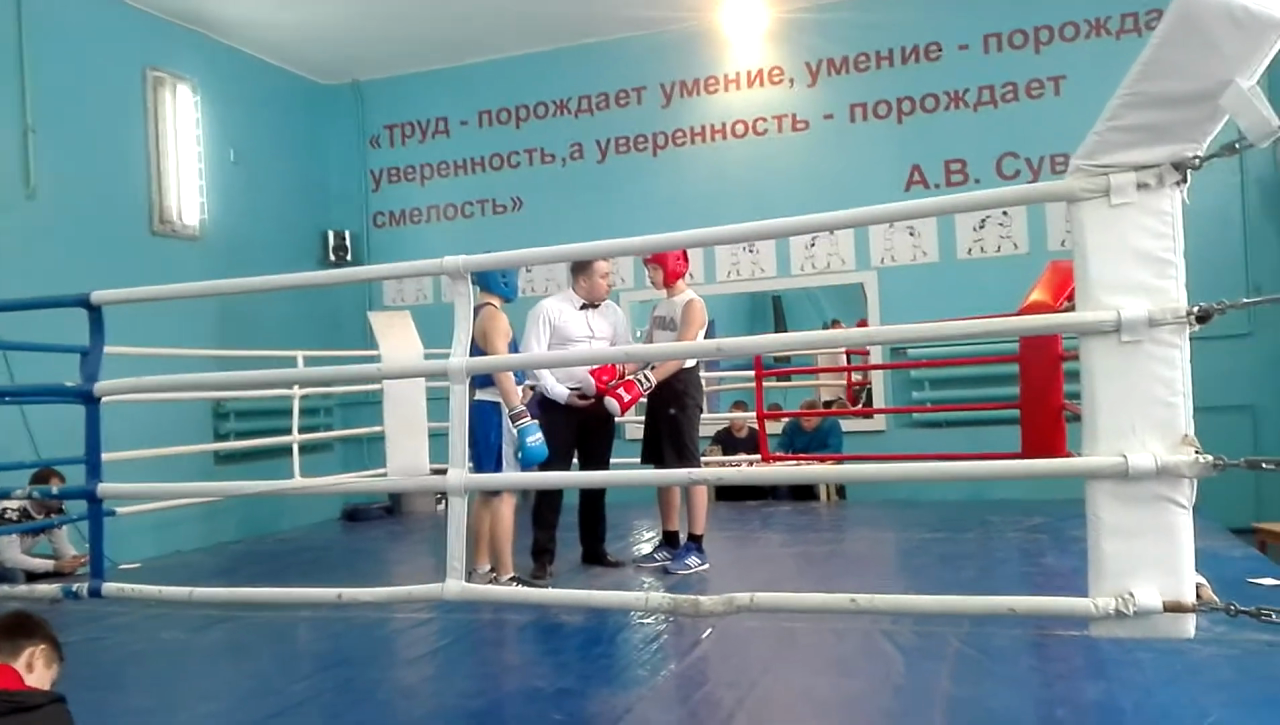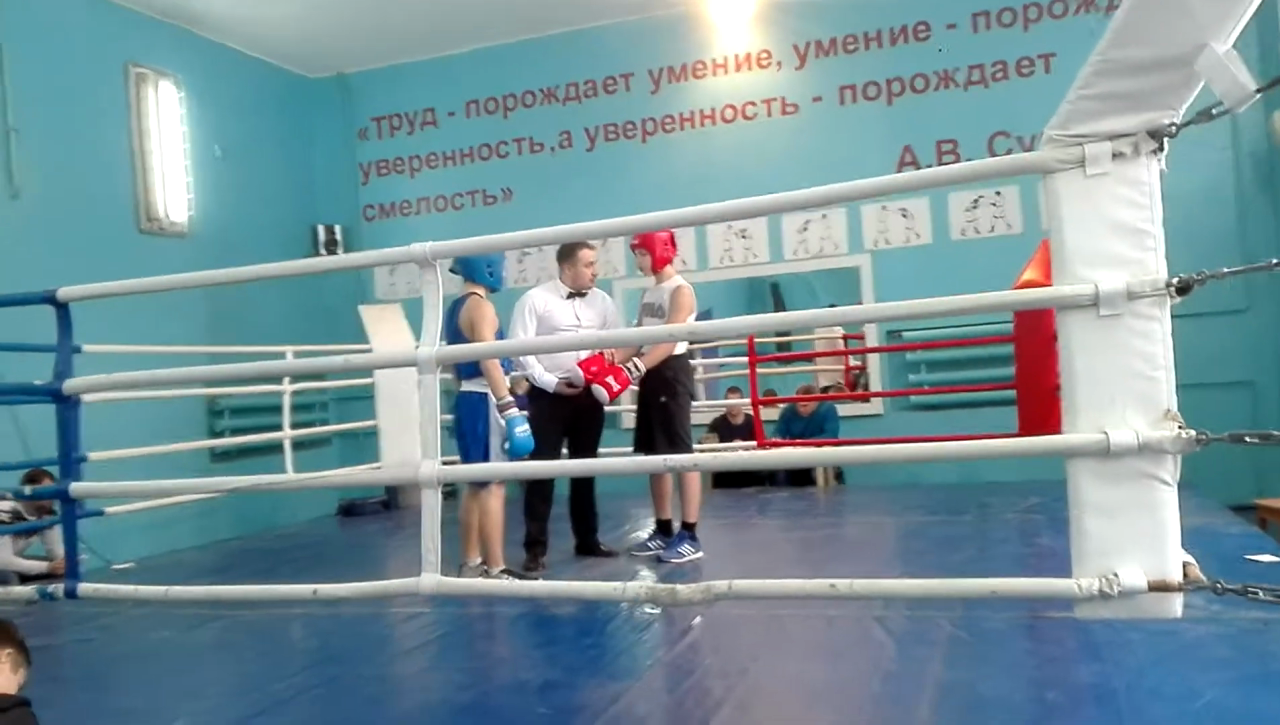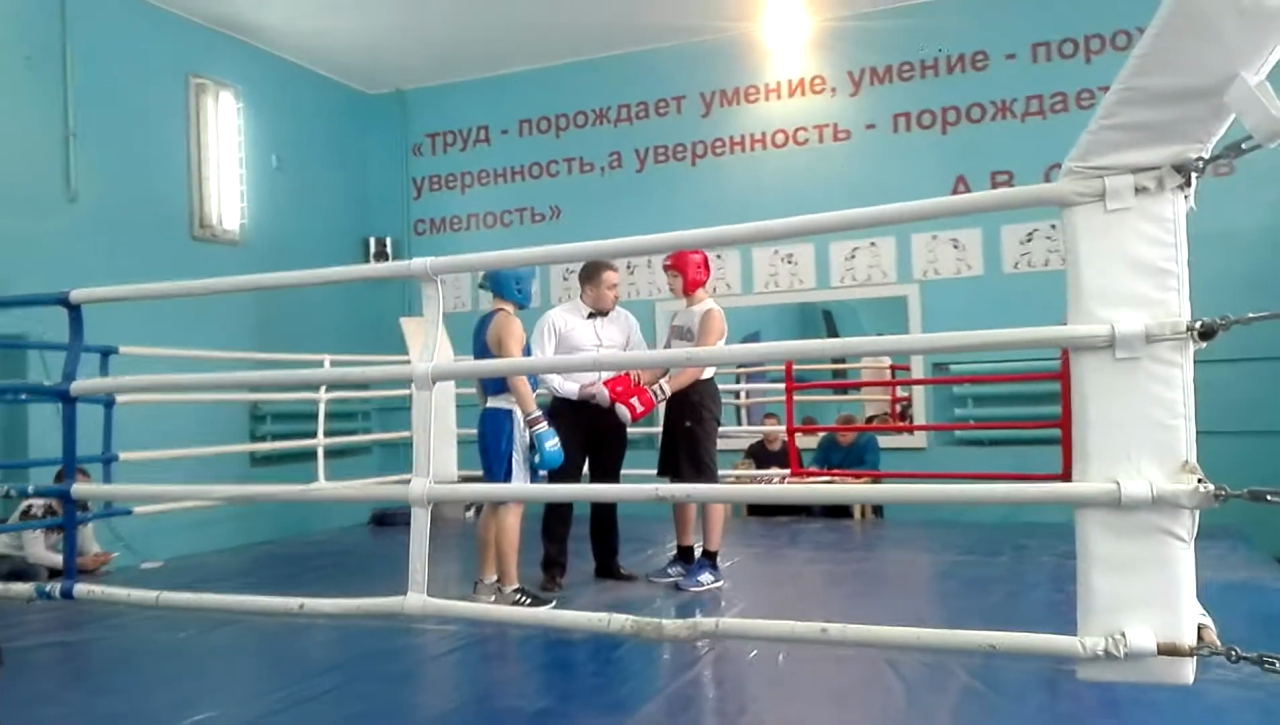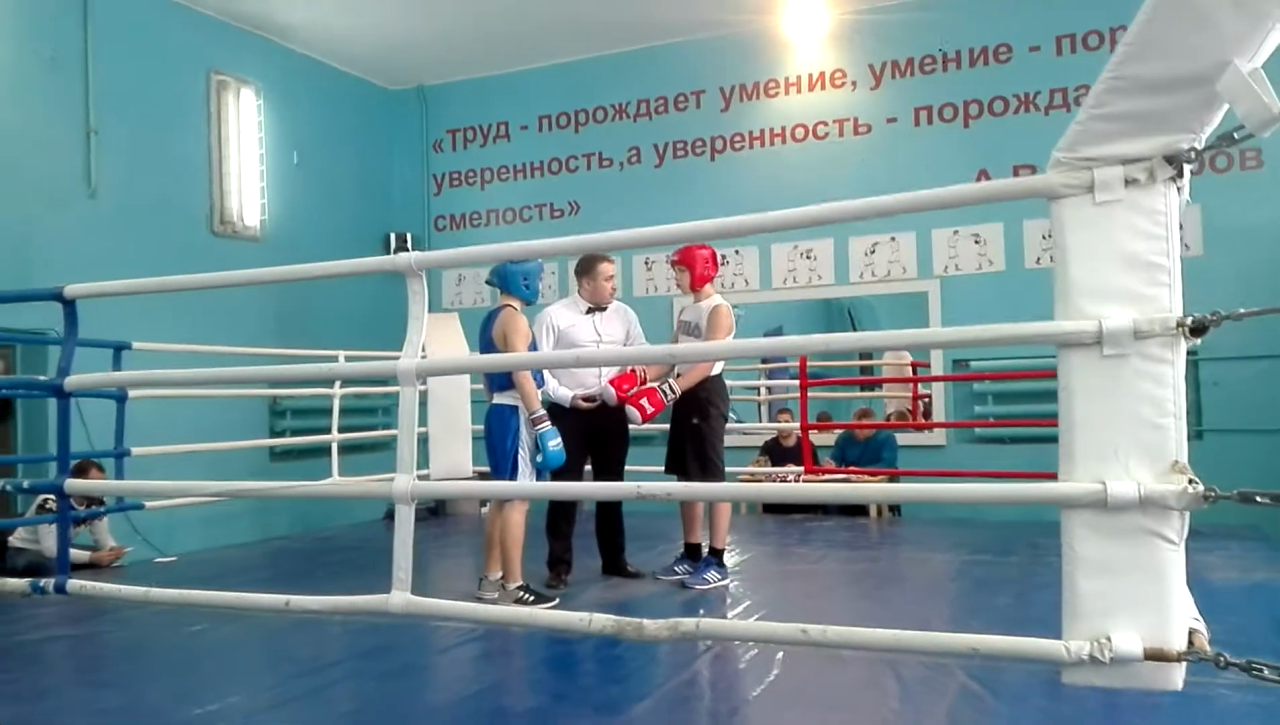
dt=0.4s
person 1, frame 1
left shoulder: (692, 305)
right shoulder: (659, 307)
left elbow: (680, 355)
left wrist: (642, 381)
right wrist: (618, 373)
left hip: (681, 386)
right hip: (658, 388)
left knee: (688, 467)
right knee: (663, 467)
left ankle: (696, 548)
right ankle: (670, 542)
person 1, frame 2
left shoulder: (680, 291)
right shoulder: (649, 294)
left elbow: (669, 342)
left wrist: (631, 370)
right wrist: (609, 361)
left hip: (671, 373)
right hip: (650, 375)
left knee: (681, 454)
right knee: (654, 456)
left ankle: (690, 536)
right ankle: (663, 530)
person 1, frame 3
left shoulder: (710, 314)
right shoulder: (679, 316)
left elbow: (697, 366)
left wrist: (656, 392)
right wrist: (634, 382)
left hip: (699, 398)
right hip: (678, 399)
left knee: (705, 481)
right knee: (678, 481)
left ankle: (710, 564)
right ankle: (684, 557)
person 1, frame 4
left shoulder: (719, 310)
right shoulder: (686, 312)
left elbow: (706, 363)
left wrist: (665, 392)
right wrist: (639, 378)
left hip: (707, 395)
right hip: (684, 396)
left knee: (712, 478)
right knee: (686, 477)
left ankle: (717, 562)
right ankle: (692, 555)
person 2, frame 1
left shoulder: (472, 317)
right shoulder: (495, 316)
right elbow: (501, 371)
right wrist: (521, 417)
left hip: (481, 406)
right hip: (498, 408)
left knee: (487, 492)
right knee: (504, 494)
left ankle: (481, 570)
right ankle: (505, 577)
person 2, frame 2
left shoulder: (455, 308)
right shoulder: (480, 306)
right elbow: (488, 361)
right wrist: (508, 406)
left hip: (467, 399)
right hip: (485, 400)
left knee: (475, 485)
right knee: (493, 486)
left ankle: (471, 563)
right ankle: (495, 570)
person 2, frame 3
left shoulder: (484, 323)
right shoulder: (509, 322)
right elbow: (516, 377)
right wrist: (538, 422)
left hip: (492, 414)
right hip: (510, 417)
left knee: (495, 501)
right knee: (512, 503)
left ankle: (486, 582)
right ankle: (509, 589)
person 2, frame 4
left shoulder: (491, 319)
right shoulder: (514, 318)
right elbow: (521, 375)
right wrist: (542, 420)
left hip: (498, 411)
right hip: (516, 414)
left knee: (501, 499)
right knee: (517, 501)
left ankle: (491, 579)
right ankle: (512, 587)
person 3, frame 1
left shoulder: (613, 312)
right shoulder: (547, 310)
right wrist: (562, 395)
left hip: (599, 404)
right hip: (559, 403)
left ankle: (594, 549)
right ankle: (543, 556)
person 3, frame 2
left shoulder: (601, 301)
right shoulder: (535, 300)
right elbow: (520, 350)
right wrist: (551, 383)
left hip: (588, 394)
right hip: (548, 394)
left ankle: (587, 539)
right ankle: (535, 548)
person 3, frame 3
left shoulder: (625, 320)
right shoulder: (555, 319)
right wrist: (574, 390)
left hip: (610, 413)
right hip: (569, 412)
right knee: (562, 488)
left ankle: (607, 562)
right ankle: (553, 568)
person 3, frame 4
left shoulder: (624, 314)
right shoulder: (553, 316)
right wrist: (566, 397)
left hip: (612, 410)
right hip: (569, 411)
left knee: (611, 486)
right knee: (565, 487)
left ankle: (614, 559)
right ankle: (559, 565)
